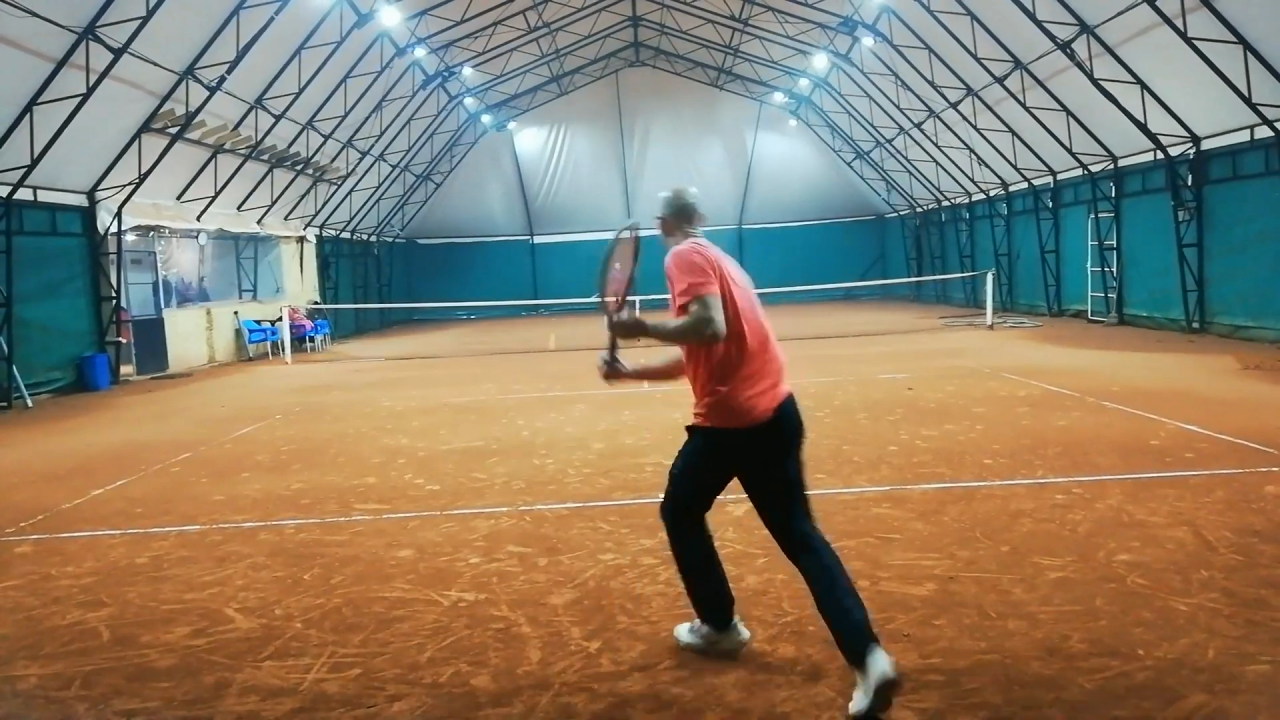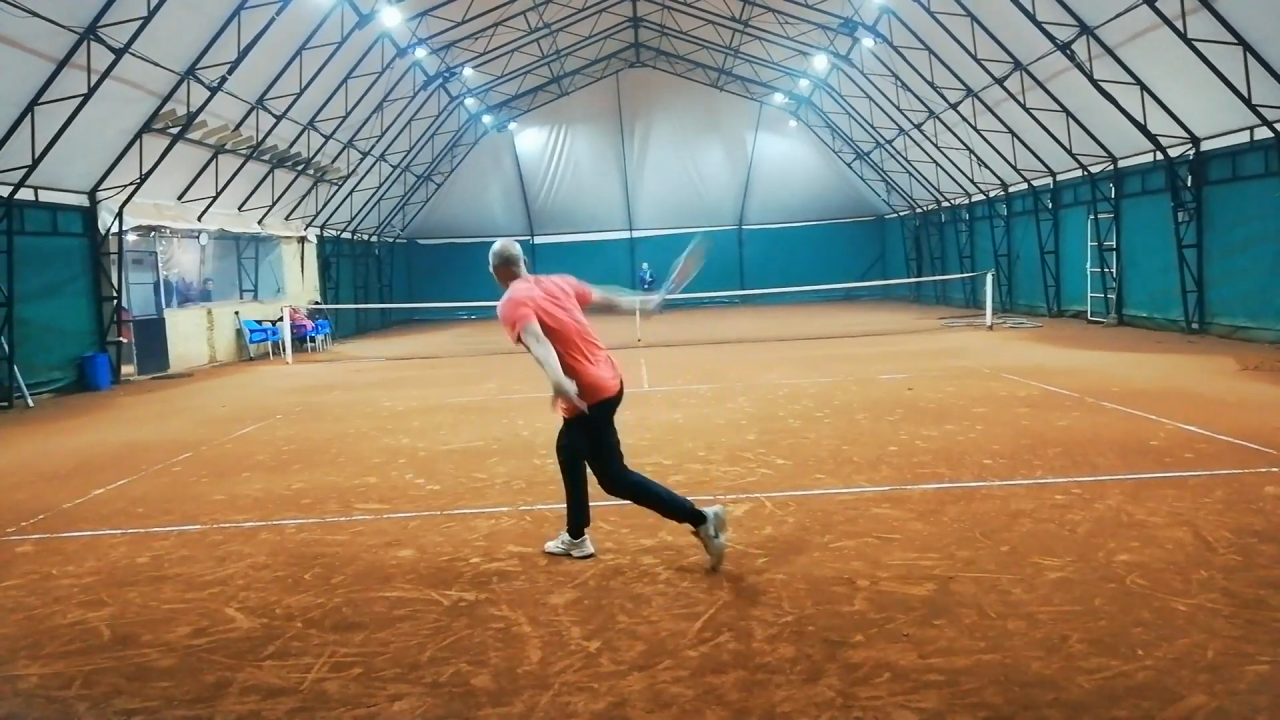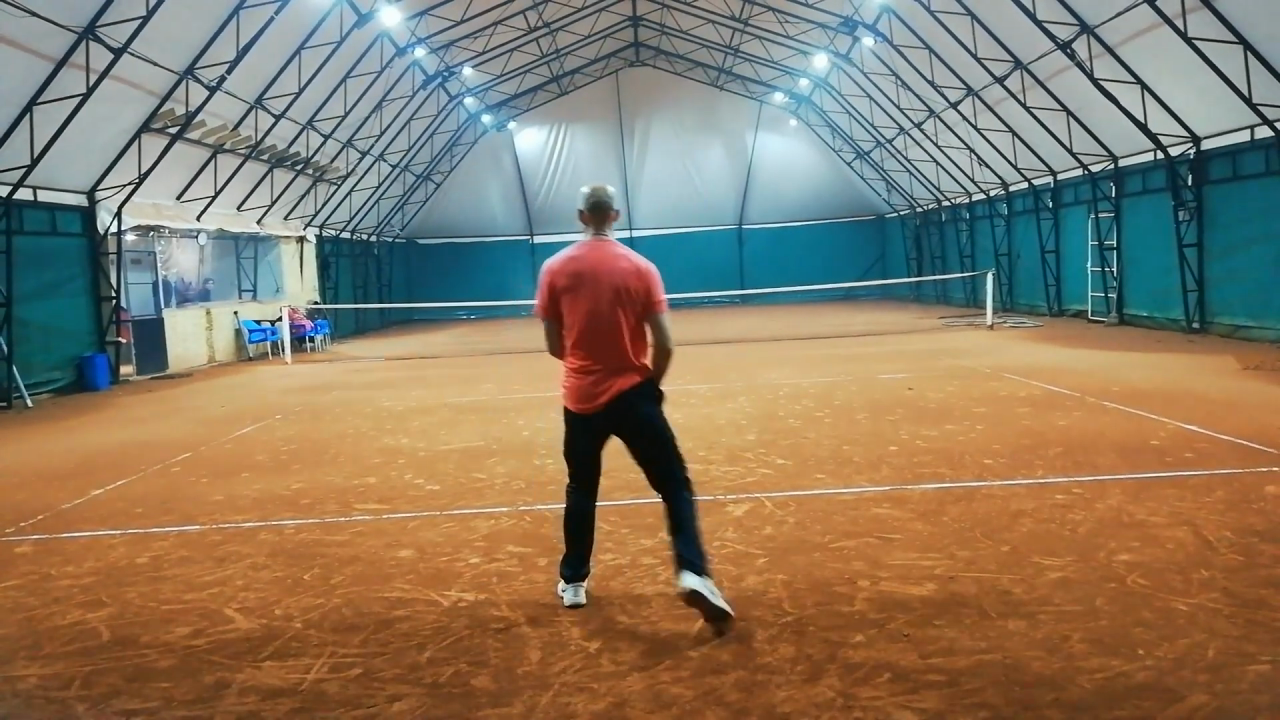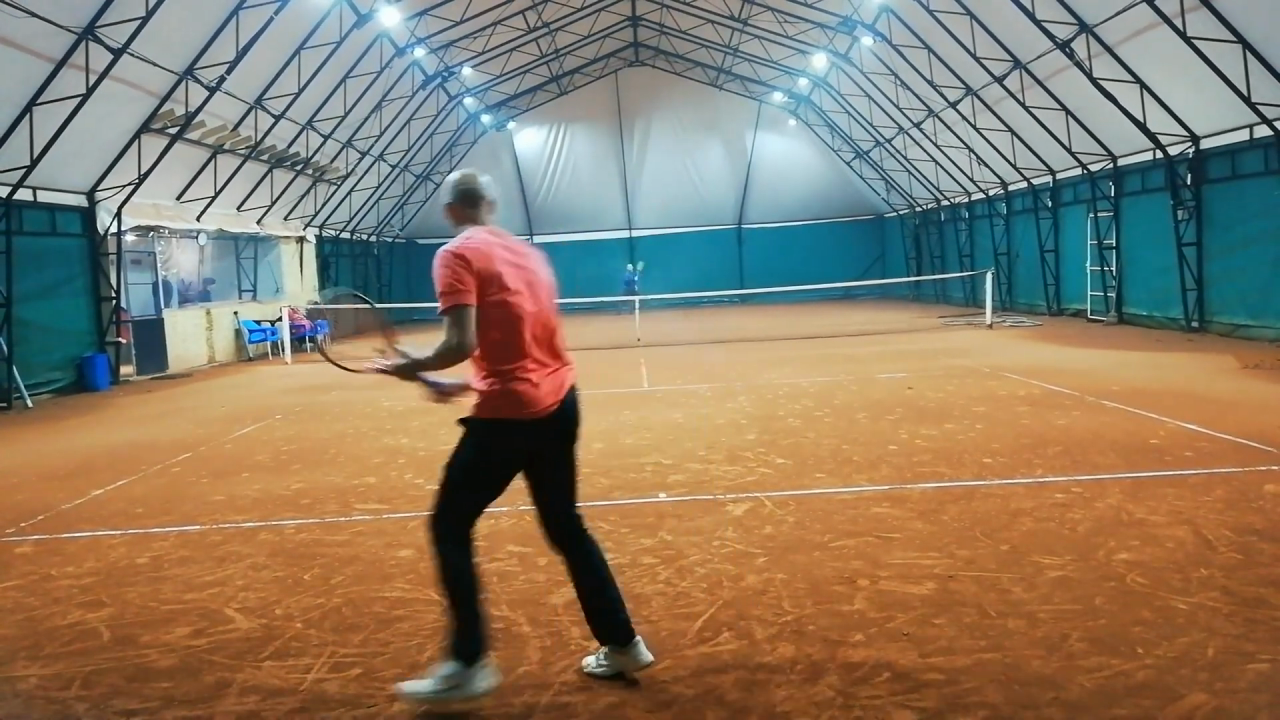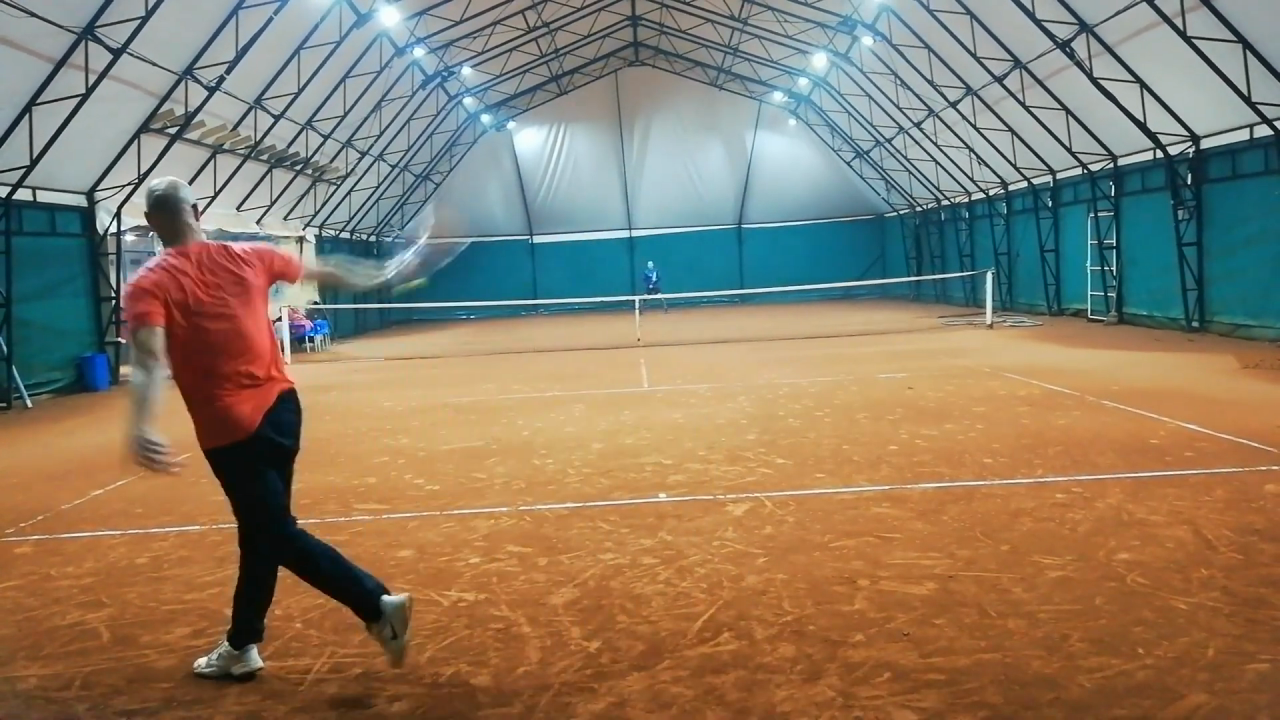
dt=1s
person 1, frame 1
left shoulder: (683, 258)
right shoulder: (724, 262)
left elbow: (710, 329)
left wrist: (643, 328)
right wrist: (632, 372)
left hip: (726, 421)
right hip: (777, 411)
left knee: (680, 512)
right knee: (801, 537)
left ankle: (720, 625)
right ankle: (868, 658)
person 1, frame 2
left shoulder: (509, 304)
right shoulder: (556, 282)
left elbow: (538, 342)
right elbow: (604, 299)
left wrist: (560, 382)
right wrist: (643, 302)
left hip: (588, 393)
right hip: (606, 379)
left knee: (614, 478)
right knee: (568, 449)
left ankle: (701, 520)
right ankle: (576, 537)
person 1, frame 3
left shoulder: (555, 268)
right shoulder: (641, 268)
left elbow: (554, 344)
right elbow: (663, 344)
right wrist: (651, 382)
left hip: (581, 400)
right hip: (633, 393)
left knee: (581, 491)
right knee: (675, 485)
left ankle: (573, 581)
right ankle: (693, 574)
person 1, frame 4
left shoulder: (456, 255)
right shoulder: (529, 255)
left elbow: (462, 343)
left wrist: (415, 368)
right wrist: (468, 383)
left hip: (507, 411)
right hip: (559, 403)
left knee: (449, 527)
right knee: (566, 529)
left ankle: (466, 661)
right ankle: (622, 644)
person 1, frame 5
left shoulder: (147, 285)
right shoulder: (248, 257)
left elbow: (149, 361)
right elbow: (316, 272)
left wrist: (141, 428)
left hip: (231, 435)
right hip: (281, 408)
left knee: (278, 536)
right knee: (260, 531)
left ankle: (378, 604)
right ankle: (241, 646)
